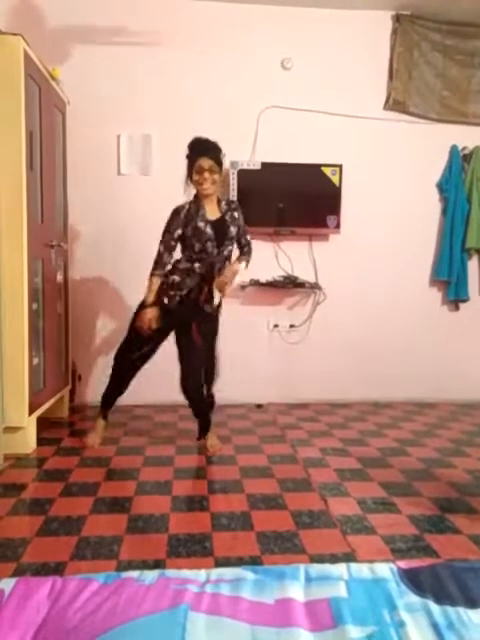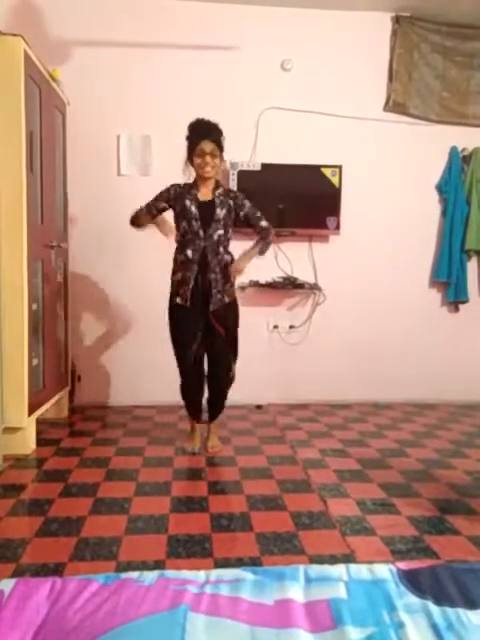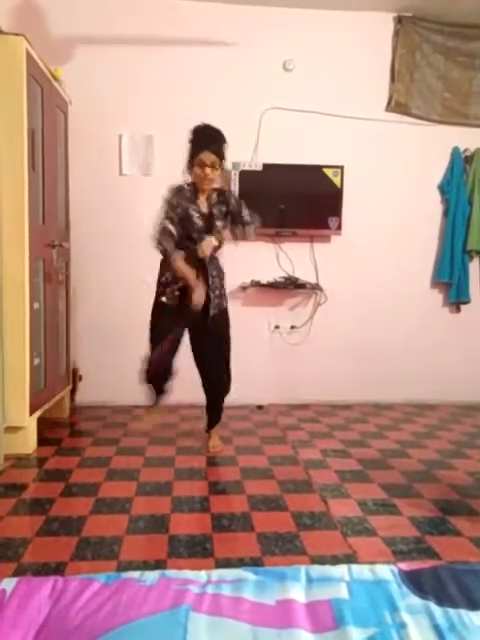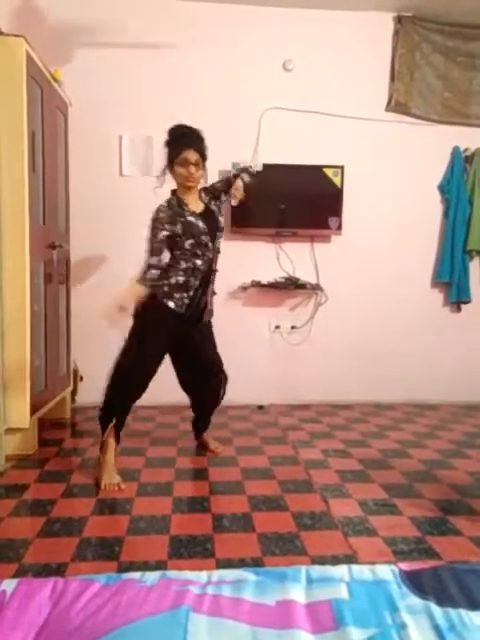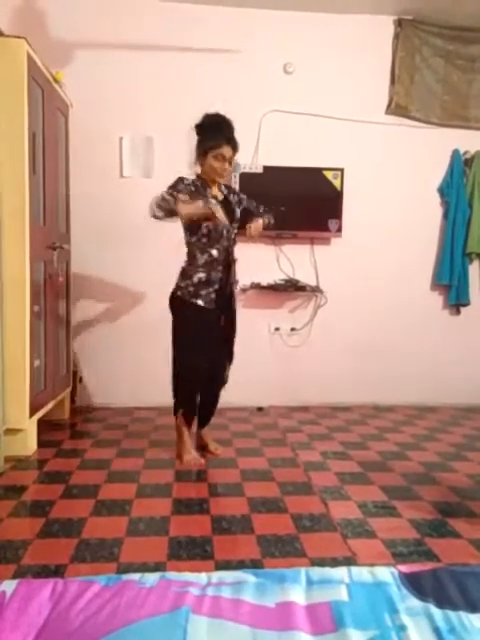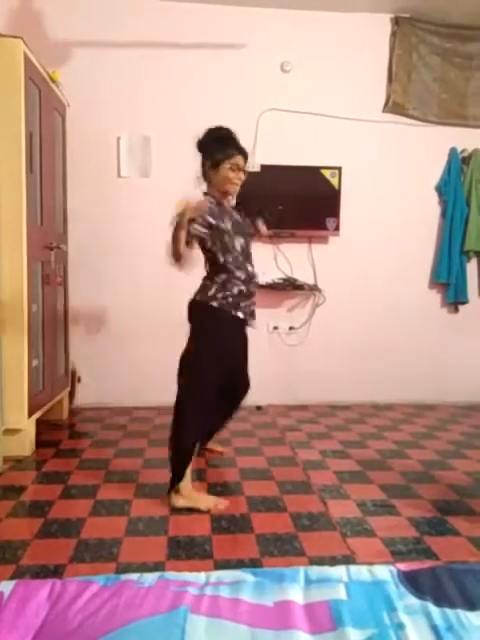
dt=0.5s
person 1, frame 1
left shoulder: (233, 210)
right shoulder: (183, 213)
left elbow: (246, 248)
right elbow: (162, 259)
left wrist: (232, 267)
right wrist: (149, 303)
left hip: (204, 301)
right hip: (173, 294)
left knee: (197, 373)
right knee: (130, 355)
left ankle: (206, 431)
right ankle: (102, 418)
person 1, frame 2
left shoulder: (233, 199)
right shoulder: (177, 194)
left elbow: (266, 231)
right elbow: (136, 218)
left wrist: (248, 255)
right wrist: (155, 219)
left hip: (221, 291)
right hip: (185, 290)
left knee: (222, 361)
right knee: (189, 361)
left ankle: (213, 426)
right ankle: (195, 424)
person 1, frame 3
left shoulder: (225, 199)
right shoulder: (178, 195)
left elbow: (249, 224)
right elbow: (163, 241)
left wrist: (217, 238)
right wrist: (191, 280)
left hip: (212, 294)
right hip: (174, 292)
left knee: (217, 368)
right knee: (159, 360)
left ankle: (212, 430)
right ankle: (156, 404)
person 1, frame 4
left shoulder: (210, 196)
right shoulder: (167, 212)
left elbow: (238, 176)
right elbow: (154, 266)
left wrist: (237, 182)
right wrist: (132, 297)
left hip: (197, 305)
right hip: (167, 302)
left knee: (211, 377)
right knee: (131, 376)
left ankle: (201, 432)
right ankle: (107, 459)
person 1, frame 5
left shoulder: (231, 194)
right shoulder: (188, 188)
left elbow: (259, 211)
right elbow: (160, 207)
left wrist: (259, 220)
right wrist: (206, 209)
left hip: (224, 293)
right hip: (194, 294)
left knee: (218, 369)
right knee: (193, 367)
left ankle: (200, 431)
right ankle: (183, 436)
person 1, frame 6
left shoulder: (226, 207)
right shoulder: (205, 208)
right elbow: (179, 255)
left wrist: (252, 228)
right wrist: (181, 224)
left hip: (231, 310)
right hip: (218, 311)
left knee: (234, 384)
right knee: (201, 390)
left ankle: (200, 438)
right ankle: (182, 488)
